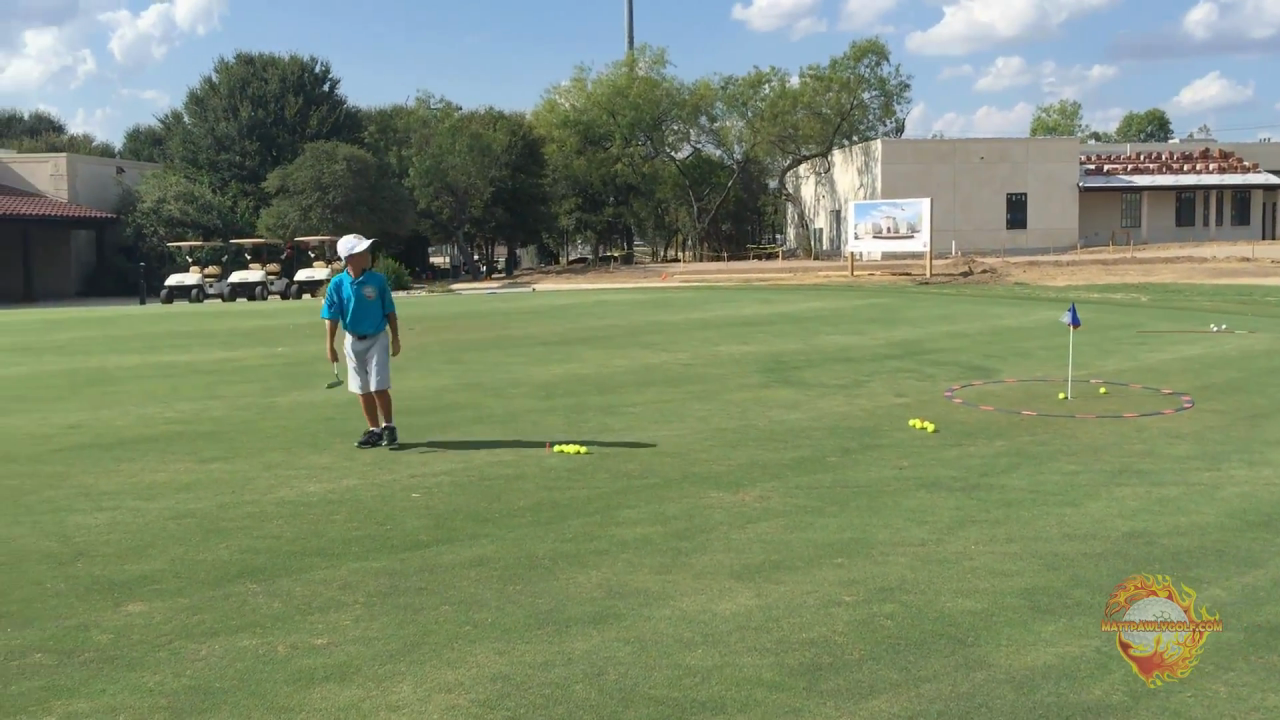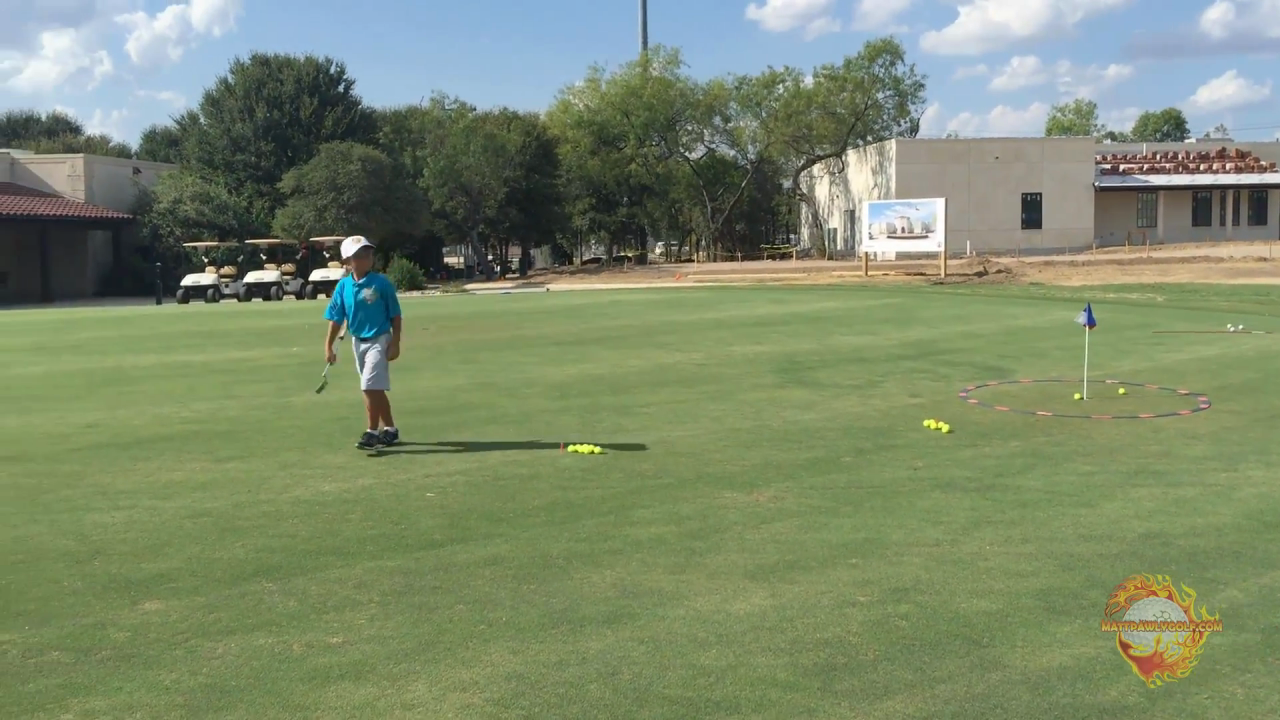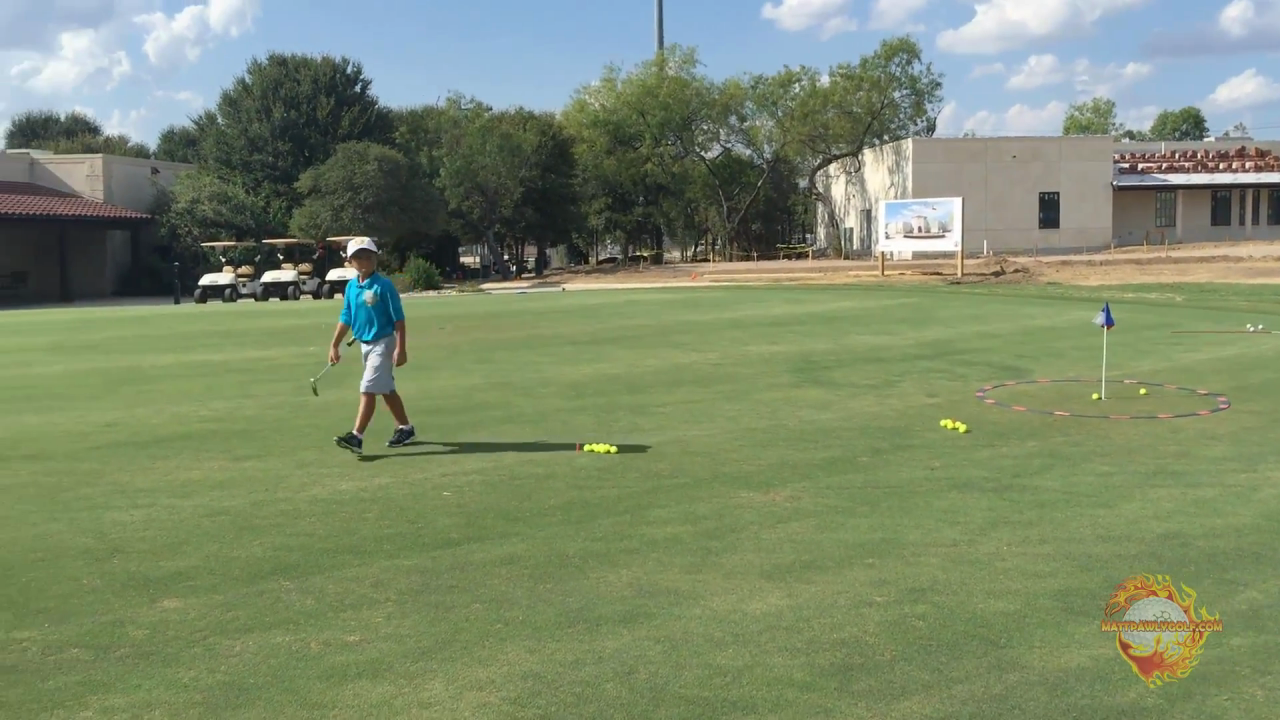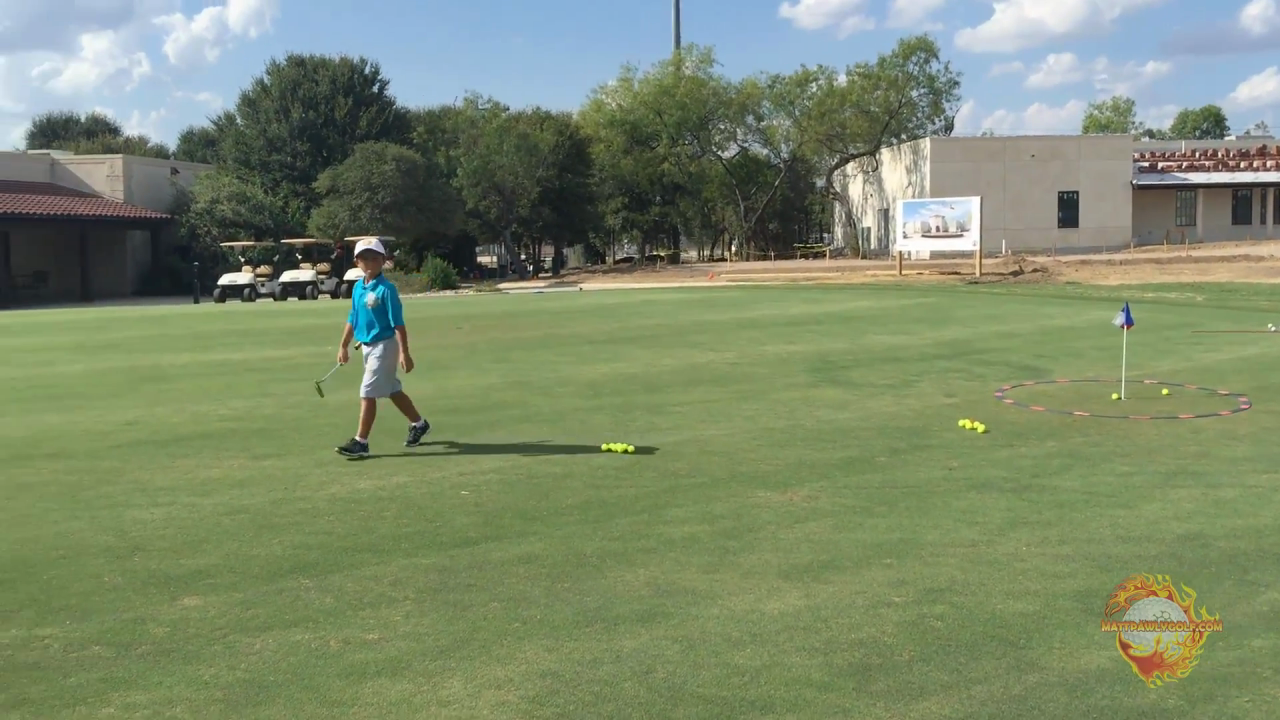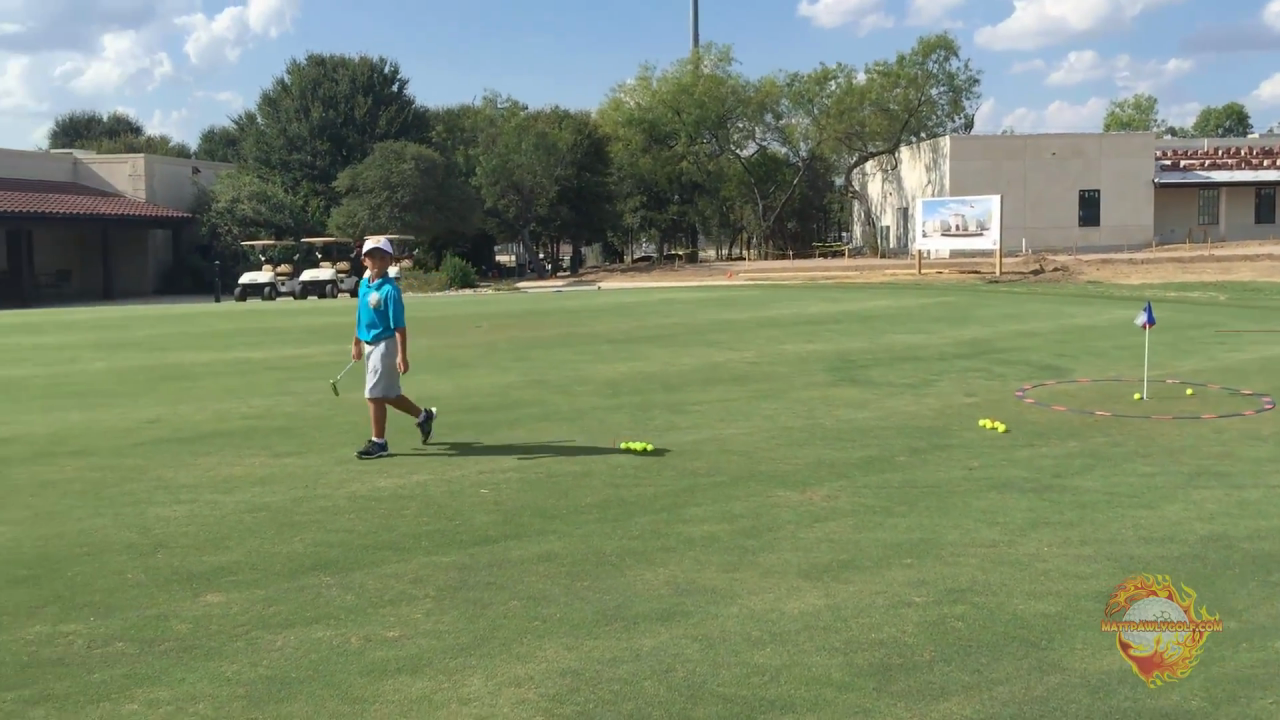
dt=0.1s
person 1, frame 1
left shoulder: (378, 280)
right shoulder: (337, 283)
left elbow: (390, 311)
right elbow: (332, 317)
left wrist: (395, 338)
right wrist: (330, 345)
left hip: (377, 339)
right hip: (354, 341)
left knee: (379, 386)
right knee: (363, 389)
left ankle: (388, 427)
right ankle: (374, 430)
person 1, frame 2
left shoulder: (382, 283)
right shoulder: (343, 286)
left elbow: (395, 315)
right elbow: (335, 317)
left wrist: (395, 343)
right wrist: (329, 345)
left hip: (379, 341)
right hip: (359, 342)
left knee: (371, 386)
right knee: (376, 388)
left ankle: (372, 432)
right ankle: (389, 430)
person 1, frame 3
left shoulder: (384, 285)
right shoulder: (351, 287)
left elbow: (399, 319)
right elbow: (346, 319)
left wrist: (401, 348)
right wrist: (334, 346)
left hip: (382, 344)
right hip: (365, 344)
left knee: (368, 390)
right knee: (387, 390)
left ankle: (356, 436)
right ankle: (405, 428)
person 1, frame 4
left shoulder: (386, 289)
right shoulder: (358, 286)
left elbow: (398, 324)
right elbow: (353, 319)
left wrist: (404, 353)
right wrist: (343, 345)
left hip: (383, 346)
right hip: (367, 346)
left knee: (368, 394)
right knee: (391, 391)
left ankle: (361, 441)
right ankle: (419, 424)
person 1, frame 5
left shoulder: (390, 289)
right shoulder: (363, 284)
left elbow: (399, 325)
left wrist: (402, 354)
right wrist: (356, 343)
left hip: (385, 346)
right hip: (370, 345)
left knee: (374, 395)
right knee: (388, 394)
left ankle: (378, 442)
right ankle: (423, 415)
